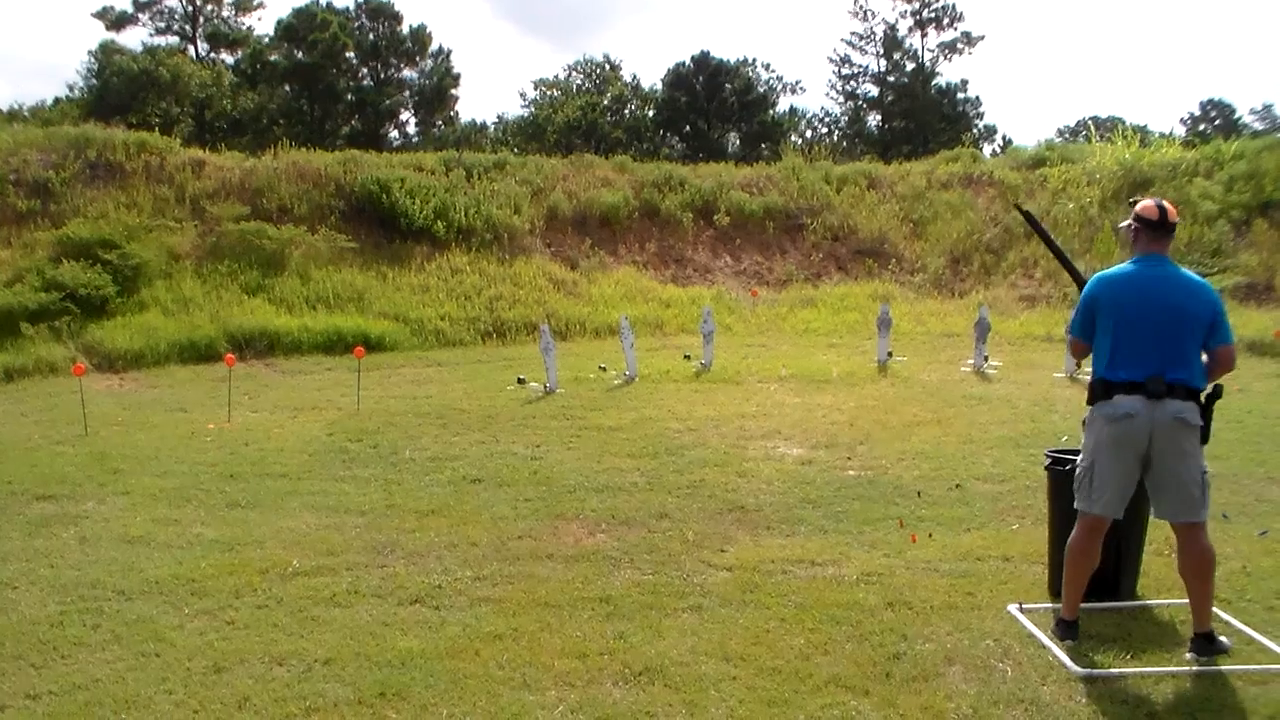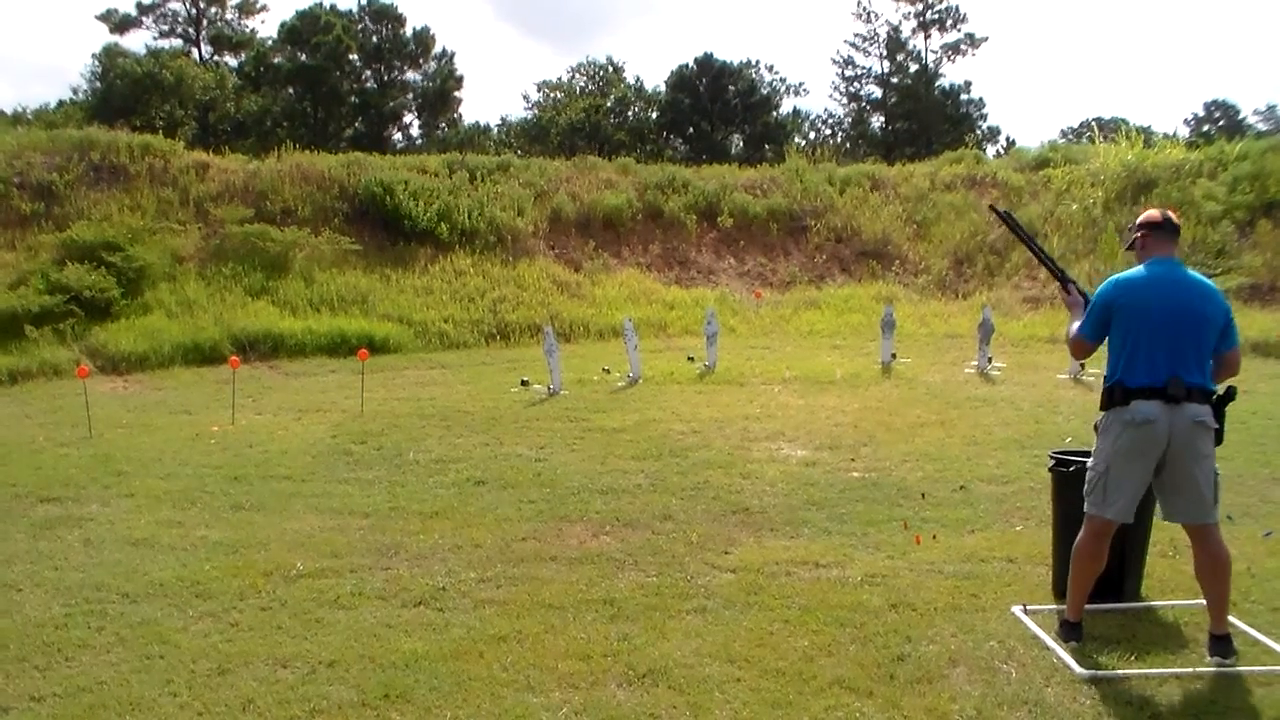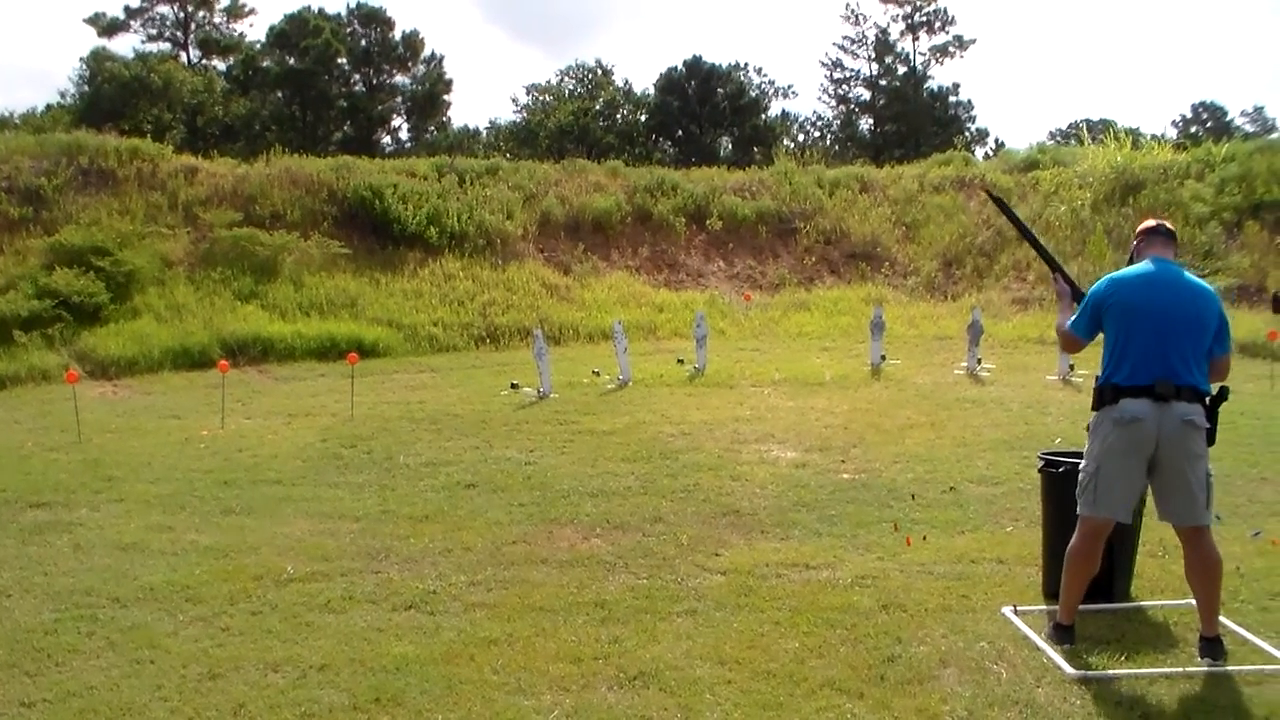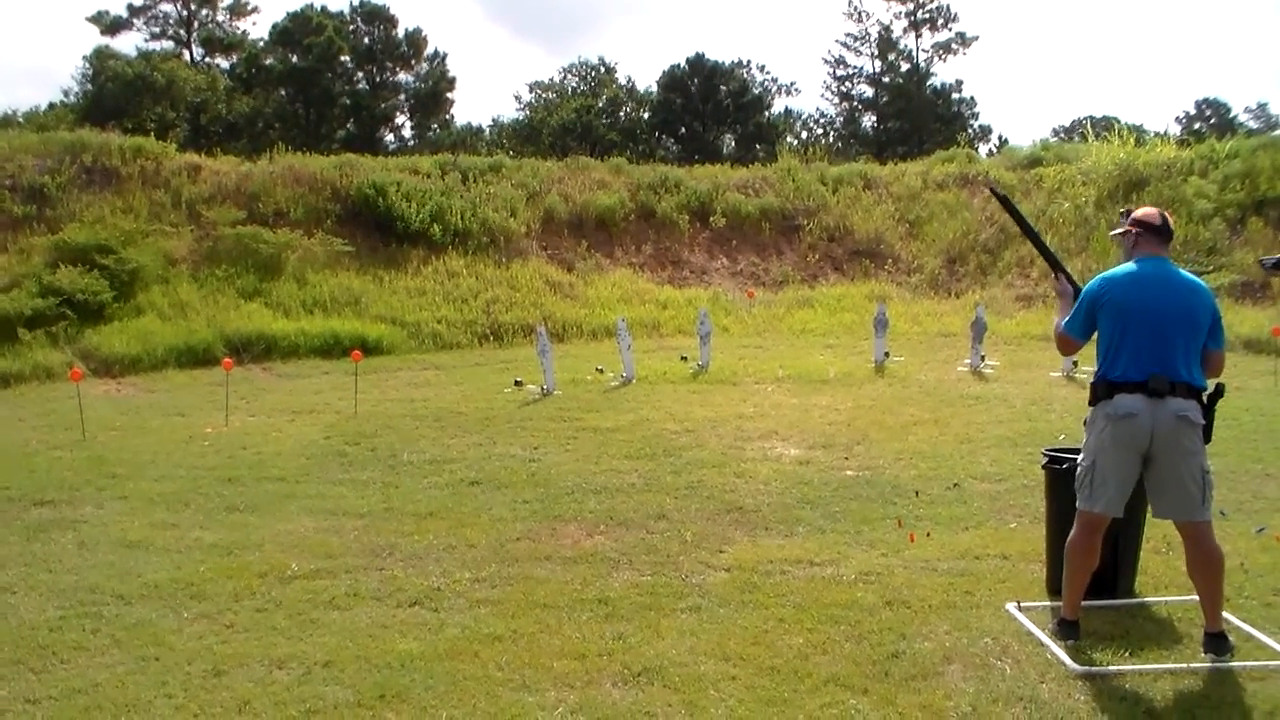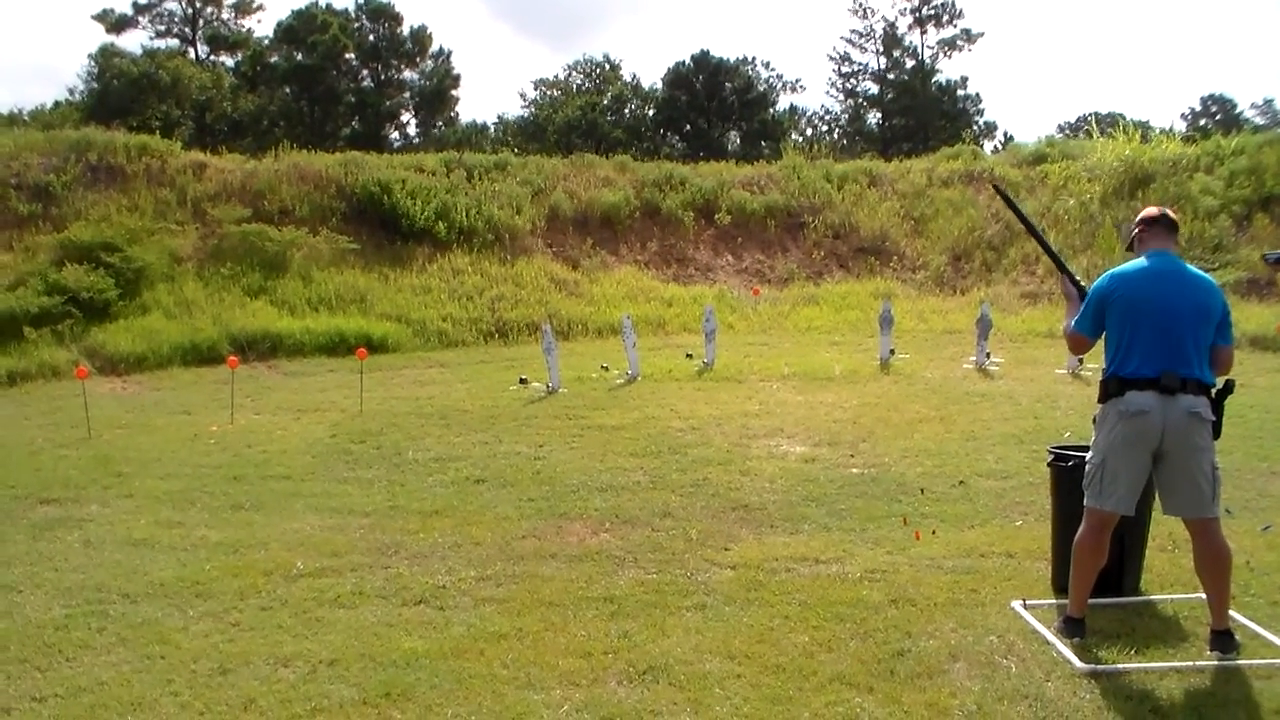
dt=0.5s
person 1, frame 1
left shoulder: (1102, 284)
right shoulder: (1201, 291)
left elbow: (1078, 350)
right elbow: (1225, 361)
left hip: (1116, 412)
right hip: (1177, 415)
left knee: (1091, 522)
right knee: (1191, 528)
left ankle: (1067, 620)
right ankle: (1203, 635)
person 1, frame 2
left shoulder: (1119, 287)
right shoulder: (1212, 294)
left elbow: (1079, 349)
right elbow: (1229, 366)
left wrist: (1075, 311)
left hip: (1133, 415)
right hip: (1192, 418)
left knee: (1098, 524)
right knee: (1204, 529)
left ankle: (1071, 622)
right ankle: (1220, 637)
person 1, frame 3
left shoulder: (1113, 285)
right shoulder: (1207, 296)
left elbow: (1070, 342)
right elbow: (1220, 370)
left wrist: (1065, 302)
left hip: (1124, 415)
right hip: (1184, 418)
left knee: (1092, 526)
right knee: (1196, 531)
left ankle: (1064, 624)
right ankle: (1211, 638)
person 1, frame 4
left shoulder: (1105, 285)
right shoulder: (1200, 292)
left elbow: (1065, 344)
right elbow: (1214, 366)
left wrist: (1064, 300)
left hip: (1119, 410)
right hip: (1180, 413)
left knee: (1090, 520)
right knee: (1196, 526)
left ankle: (1068, 619)
right ankle: (1215, 632)
person 1, frame 5
left shoulder: (1114, 281)
right shoulder: (1209, 289)
left elbow: (1077, 344)
right elbow: (1223, 363)
left wrist: (1072, 301)
left hip: (1129, 408)
right hip: (1190, 410)
left knee: (1098, 517)
right knee: (1205, 524)
left ankle: (1074, 618)
right ankle: (1221, 631)
